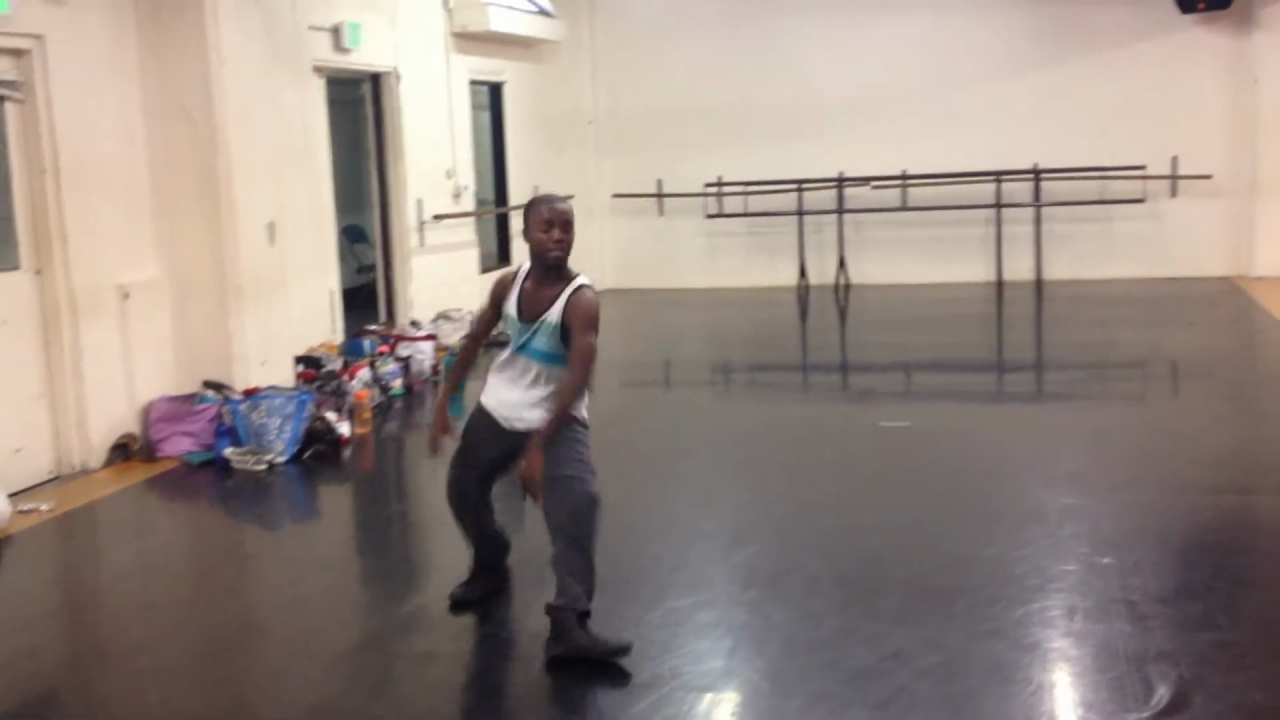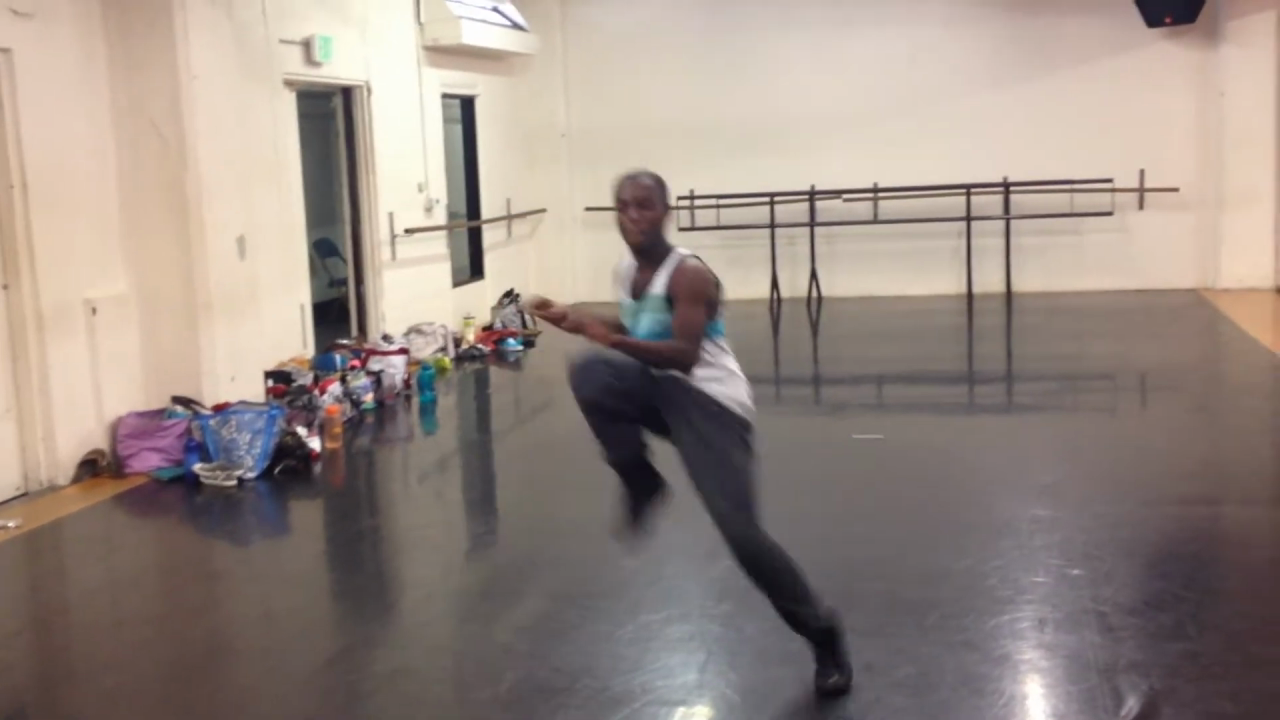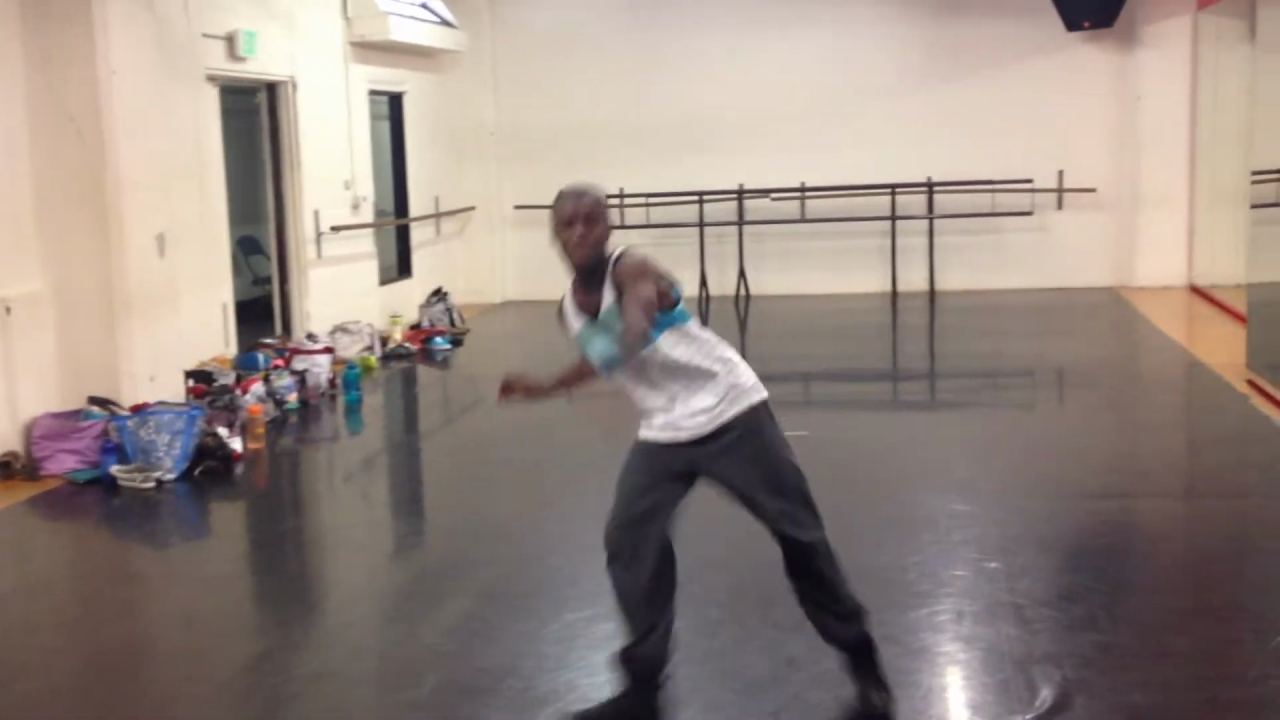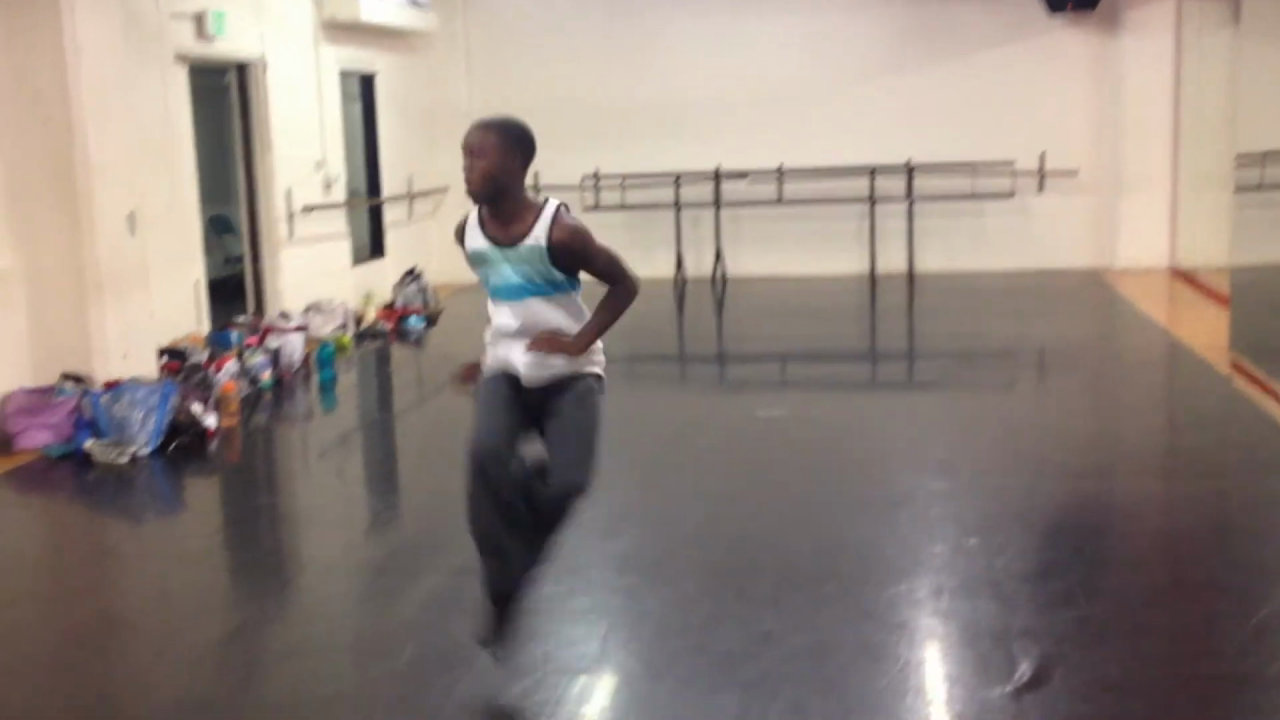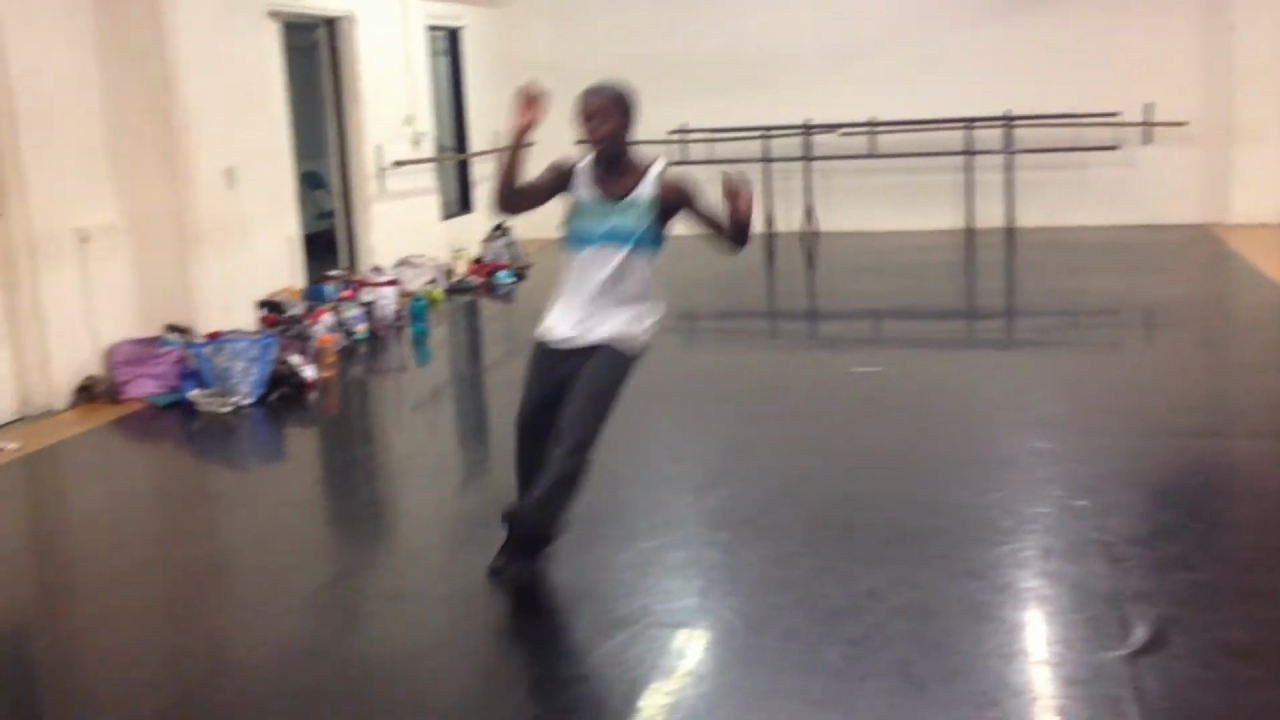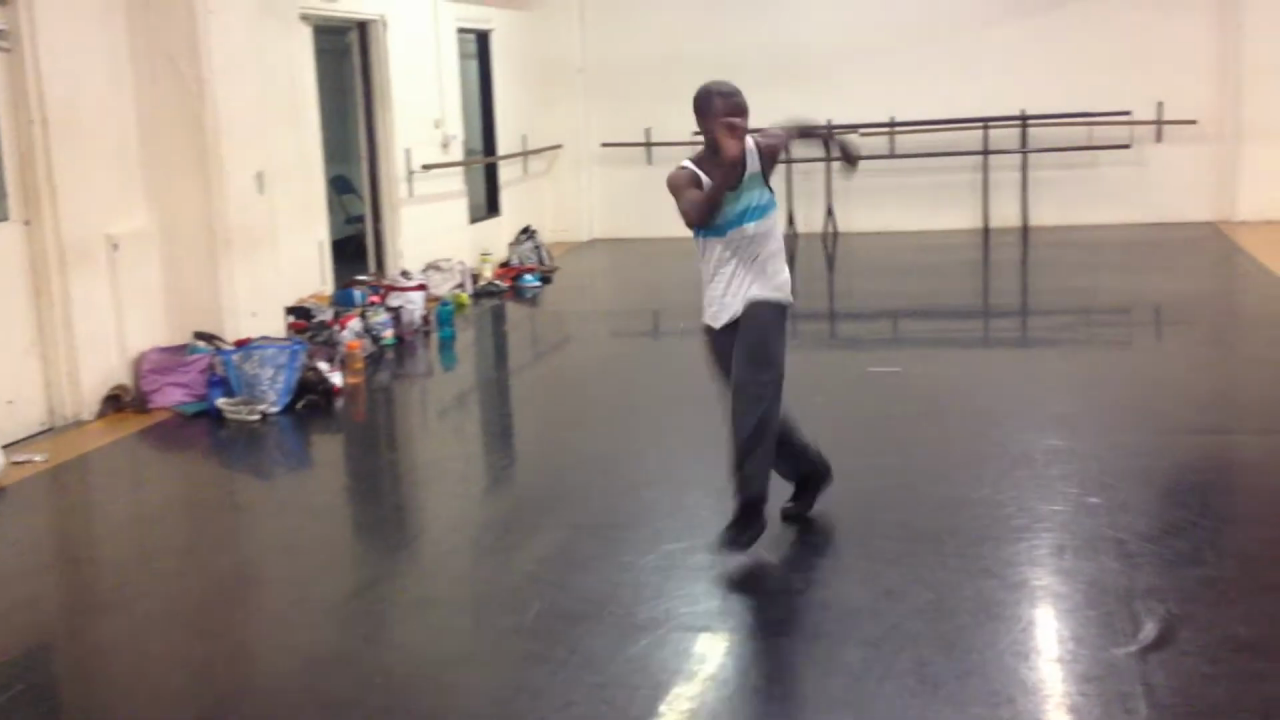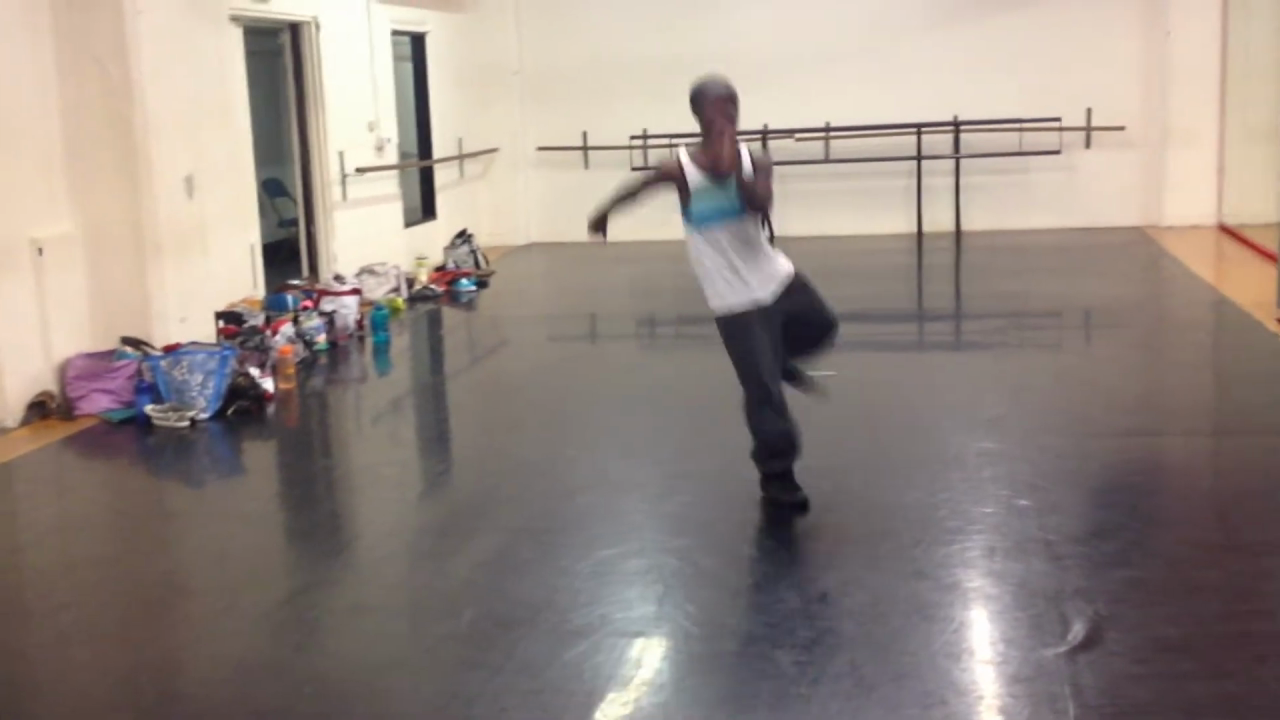
dt=0.4s
person 1, frame 1
left shoulder: (582, 302)
right shoulder: (509, 284)
left elbow: (577, 381)
right elbow: (474, 342)
left wrist: (539, 449)
right wrist: (442, 405)
left hip: (560, 419)
right hip: (498, 410)
left knee: (577, 503)
right knee: (464, 492)
left ankle: (568, 626)
right ankle: (489, 570)
person 1, frame 2
left shoulder: (689, 274)
right shoulder: (626, 272)
left elbow: (684, 356)
left wrist: (613, 339)
right wrist: (572, 320)
left hip: (716, 404)
right hip: (663, 395)
left knee: (742, 534)
right knee: (590, 375)
left ankle: (822, 636)
right ankle: (644, 484)
person 1, frame 3
left shoulder: (631, 269)
right shoulder: (568, 309)
left elbow: (641, 317)
left wrist: (632, 344)
right wrist: (544, 387)
left hip: (730, 412)
right hip: (666, 431)
left knee: (799, 533)
right knee: (628, 538)
left ankle: (856, 650)
person 1, frame 4
left shoulder: (561, 229)
right shoulder: (467, 230)
left elbow: (625, 285)
left wrist: (582, 339)
right wrist: (488, 355)
left hip: (570, 372)
right hip: (506, 371)
left knee: (563, 480)
right knee: (486, 456)
left ankle: (520, 561)
right ankle: (503, 589)
person 1, frame 5
left shoulder: (663, 185)
right shoulder: (570, 174)
left elbow: (731, 239)
right elbow: (509, 203)
left wrist: (741, 216)
right wrist: (519, 139)
left hip: (620, 330)
right hip: (566, 322)
left knee: (571, 439)
right knee: (532, 427)
left ankle: (529, 536)
right ankle: (525, 525)
person 1, frame 6
left shoulder: (761, 149)
right shoulder: (685, 177)
left elbow: (795, 128)
right elbow: (698, 217)
left wrist: (836, 141)
right wrist: (725, 162)
left hip: (764, 291)
right hip: (722, 301)
left knee: (754, 397)
right knee: (749, 399)
left ankle: (749, 509)
right ankle: (809, 472)
person 1, frame 7
left shoulder: (754, 160)
right shoulder: (679, 167)
left elbow: (763, 208)
right elbow: (635, 187)
left wrist: (738, 171)
right wrist: (604, 213)
left hip: (773, 274)
right hip: (733, 295)
left knee: (821, 329)
right knee: (762, 388)
left ankle: (779, 361)
right ankle: (776, 473)
